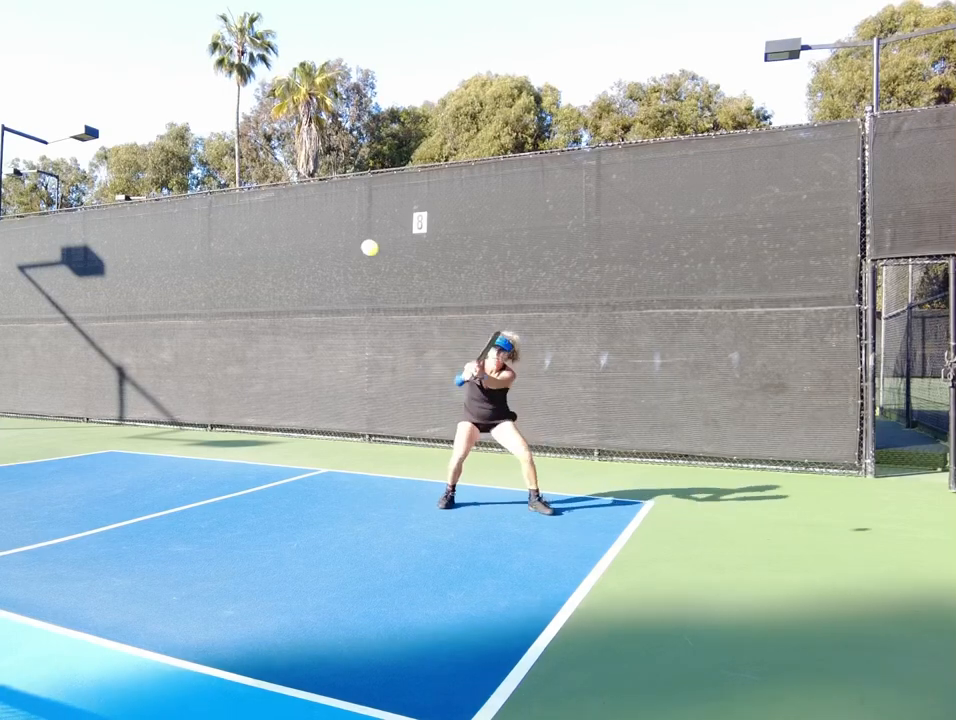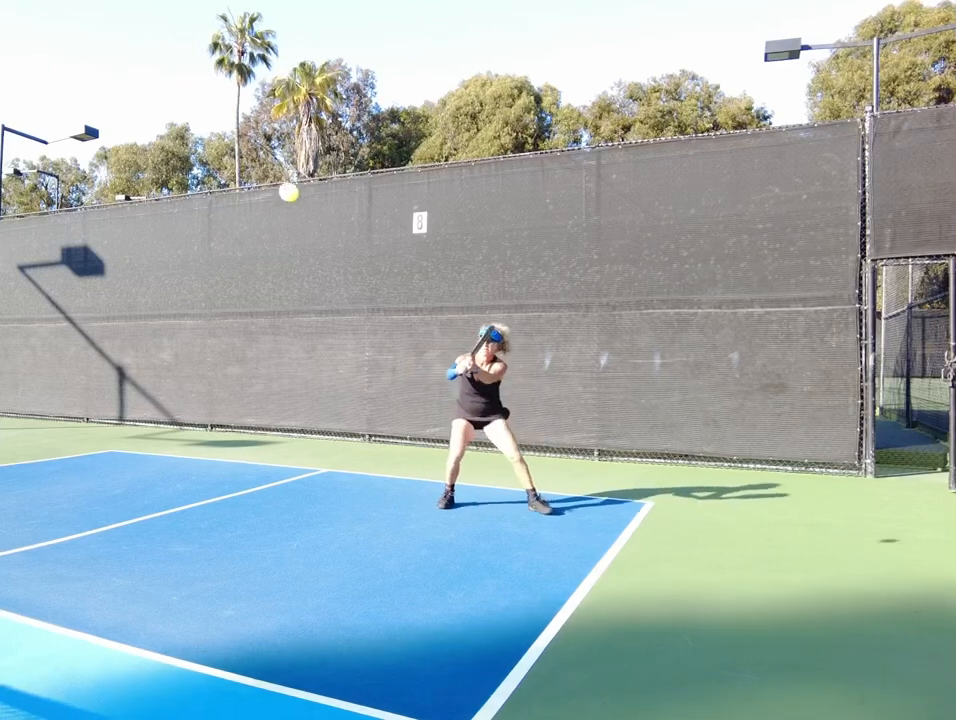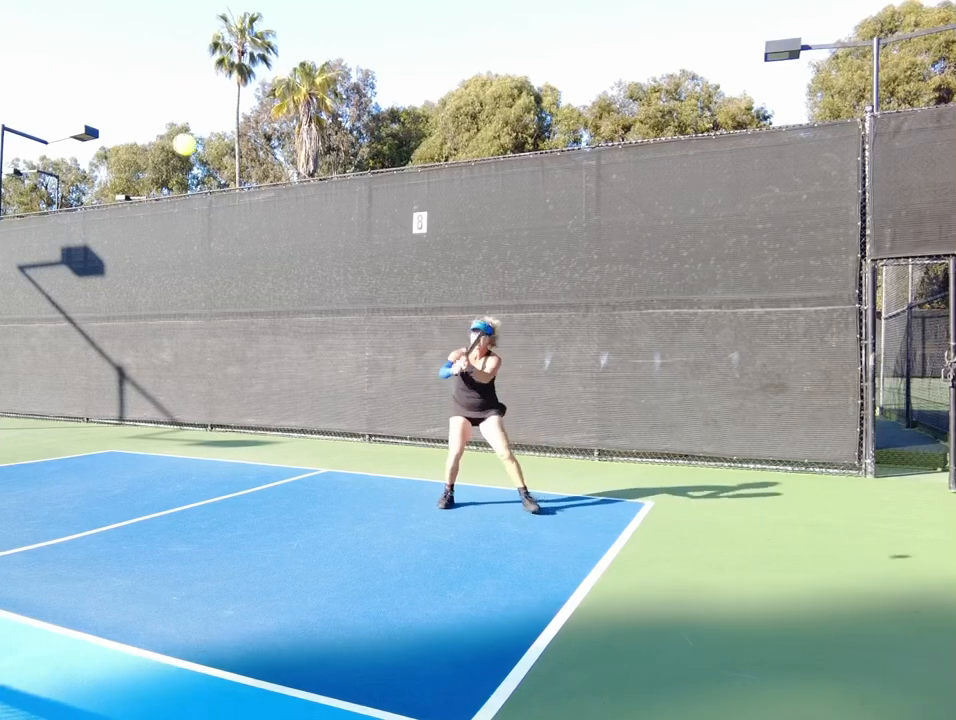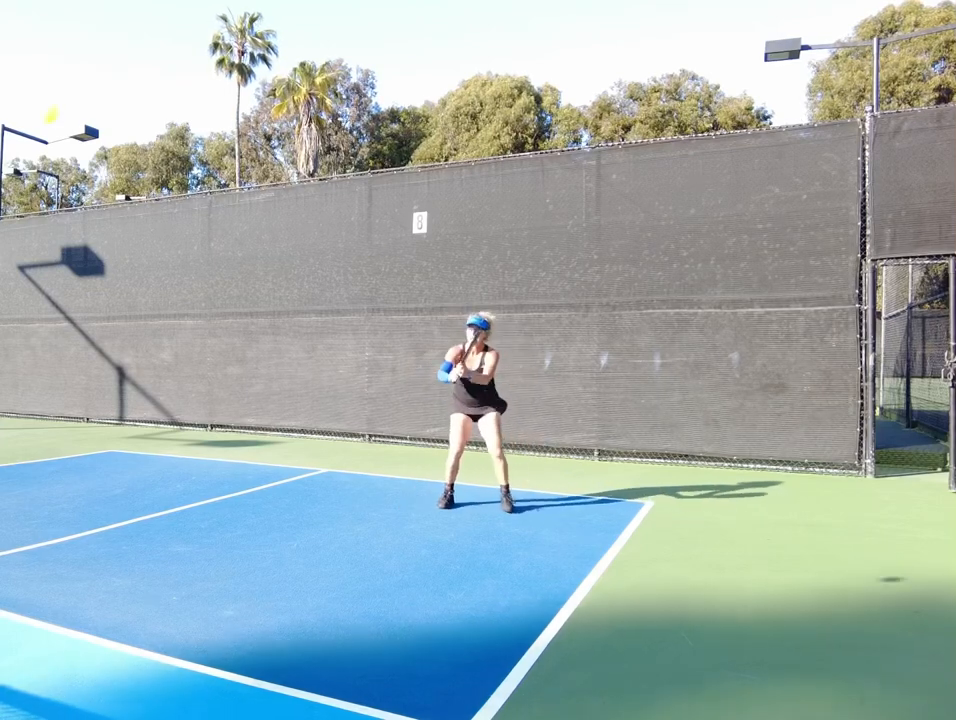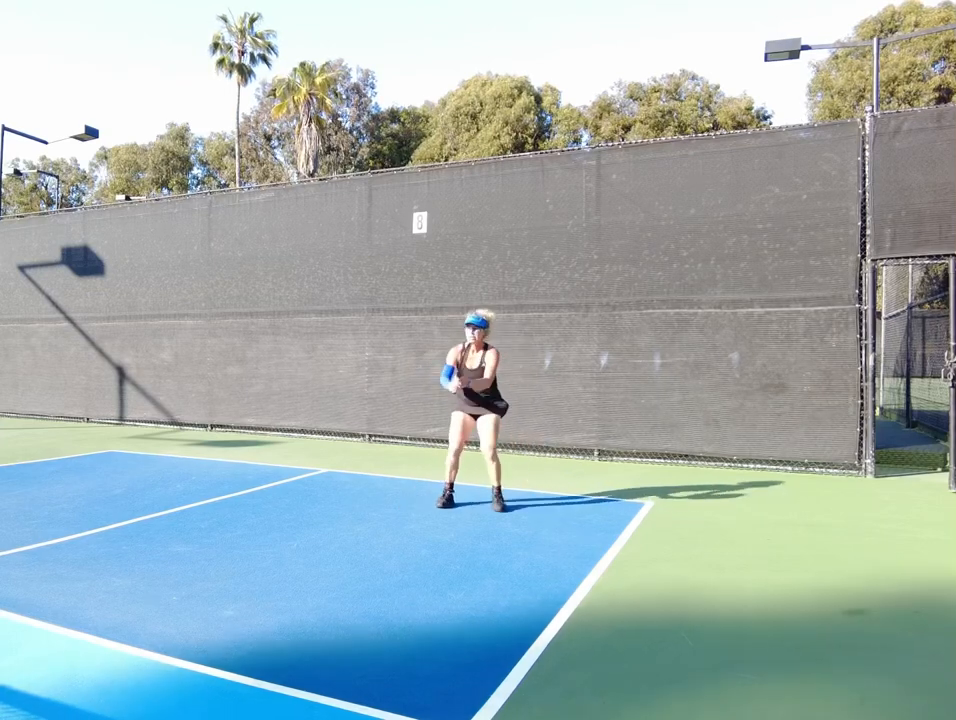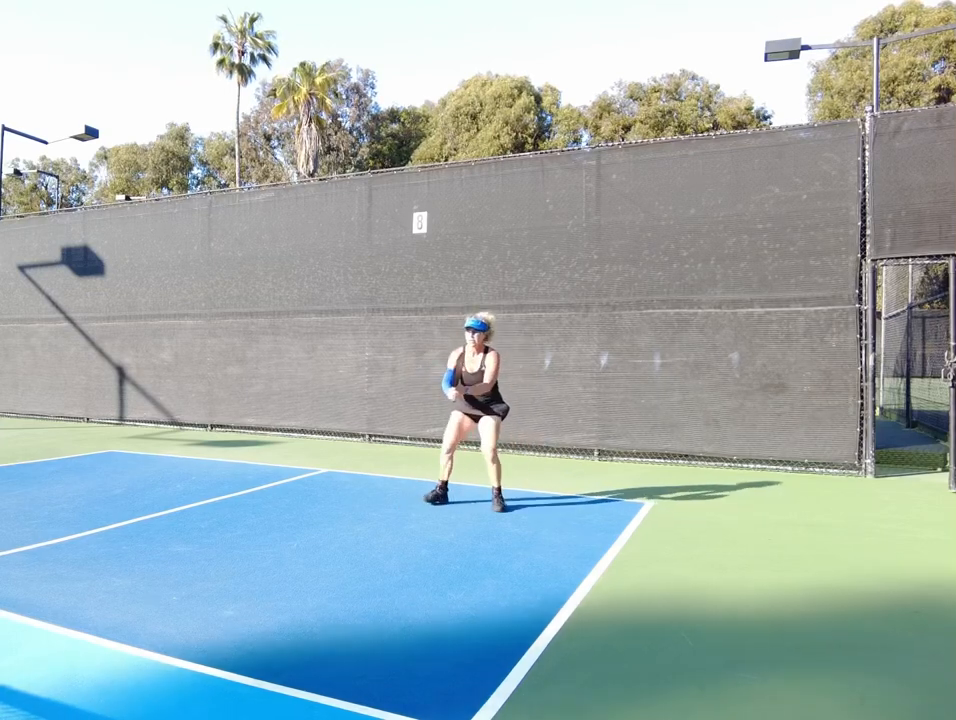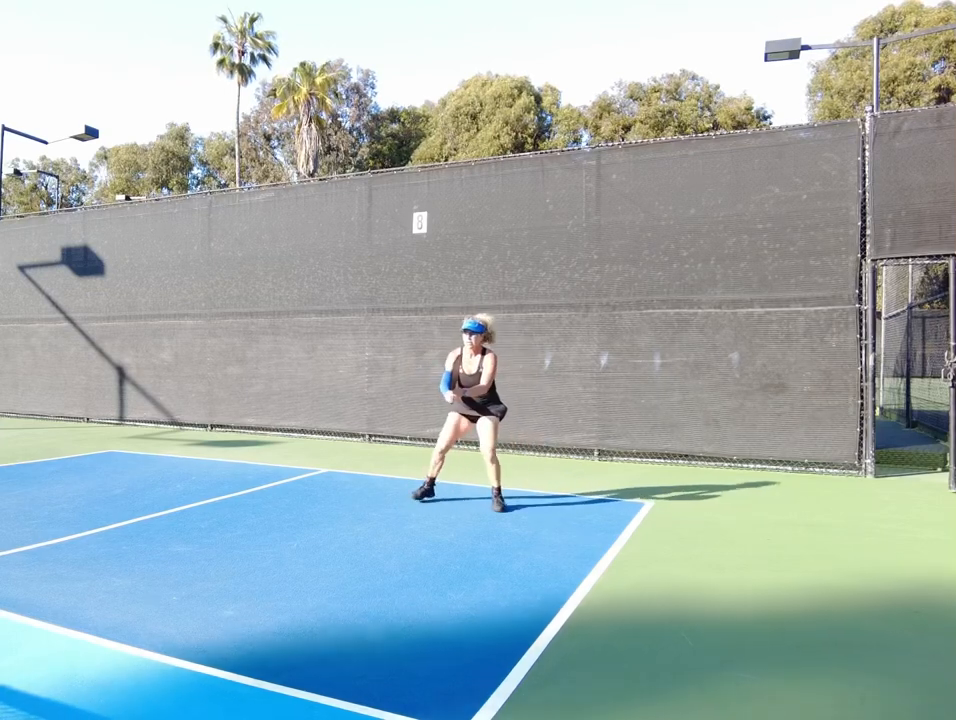
dt=0.1s
person 1, frame 1
left shoulder: (508, 373)
right shoulder: (475, 365)
left elbow: (494, 384)
left wrist: (480, 376)
right wrist: (467, 375)
left hip: (499, 419)
right hip: (472, 417)
left knee: (525, 454)
right knee: (458, 454)
left ankle: (534, 498)
right ankle: (449, 493)
person 1, frame 2
left shoulder: (500, 366)
right shoulder: (465, 359)
left elbow: (489, 379)
left wrist: (475, 369)
right wrist: (460, 370)
left hip: (492, 416)
right hip: (466, 414)
left knee: (514, 455)
right knee: (455, 453)
left ankle: (533, 498)
right ankle: (448, 493)
person 1, frame 3
left shoulder: (494, 359)
right shoulder: (458, 354)
left elbow: (485, 377)
right elbow: (443, 372)
left wrist: (469, 368)
right wrist: (453, 369)
left hip: (488, 411)
right hip: (462, 410)
left knee: (505, 452)
right knee: (455, 452)
left ankle: (525, 496)
right ankle: (448, 493)
person 1, frame 4
left shoulder: (491, 354)
right shoulder: (455, 351)
left elbow: (486, 378)
right elbow: (441, 375)
left wrist: (467, 374)
right wrist: (451, 376)
left hip: (488, 406)
right hip: (462, 407)
left knee: (496, 450)
right knee: (455, 450)
left ankle: (505, 494)
right ankle: (448, 493)
person 1, frame 5
left shoulder: (492, 353)
right shoulder: (456, 351)
left elbow: (487, 381)
right elbow: (445, 378)
left wrist: (467, 383)
right wrist: (450, 384)
left hip: (489, 406)
right hip: (464, 405)
left knee: (489, 450)
right knee: (454, 448)
left ankle: (496, 494)
right ankle: (448, 492)
person 1, frame 6
left shoulder: (492, 356)
right shoulder: (457, 354)
left elbow: (487, 385)
right elbow: (447, 381)
left wrist: (464, 390)
right wrist: (450, 391)
left hip: (490, 408)
right hip: (465, 407)
left knee: (489, 452)
right knee: (447, 446)
left ankle: (497, 495)
right ankle: (441, 490)
person 1, frame 7
left shoulder: (490, 357)
right shoulder: (454, 355)
left elbow: (484, 387)
right elbow: (445, 383)
left wrist: (462, 392)
right wrist: (447, 393)
left hip: (487, 408)
right hip: (462, 408)
left knee: (488, 452)
right knee: (441, 446)
left ankle: (497, 495)
right ankle: (428, 485)
